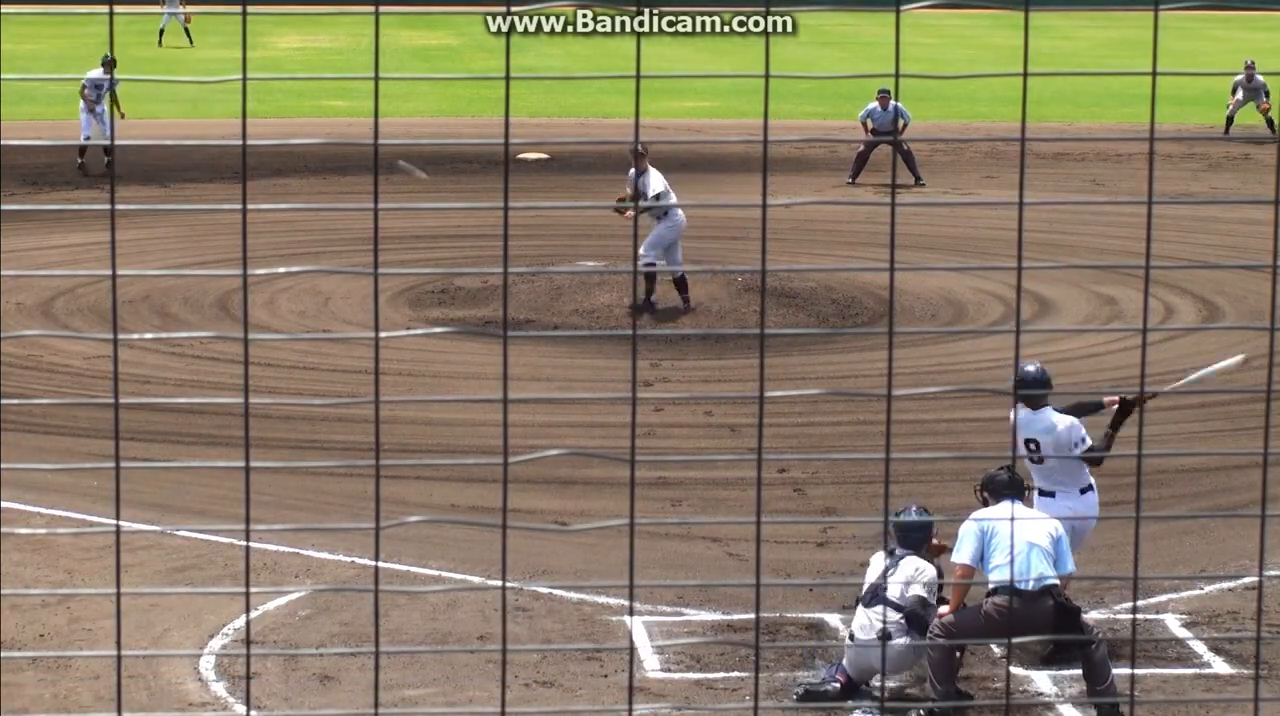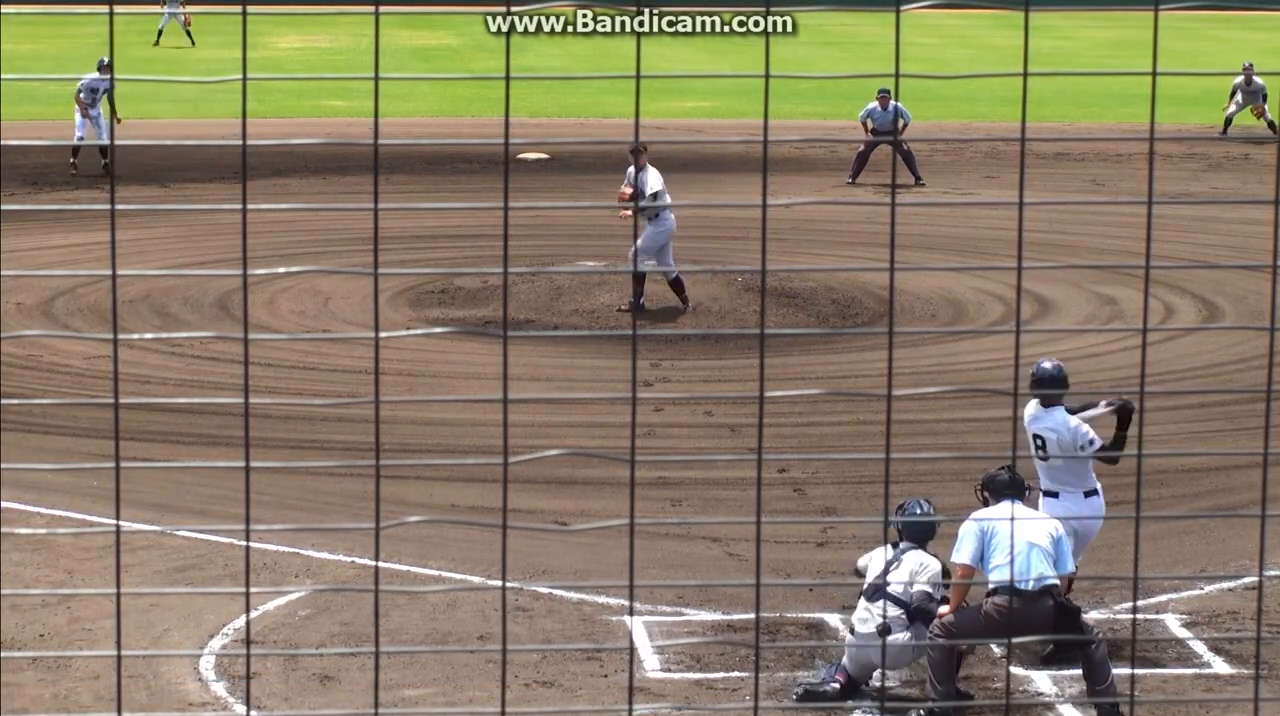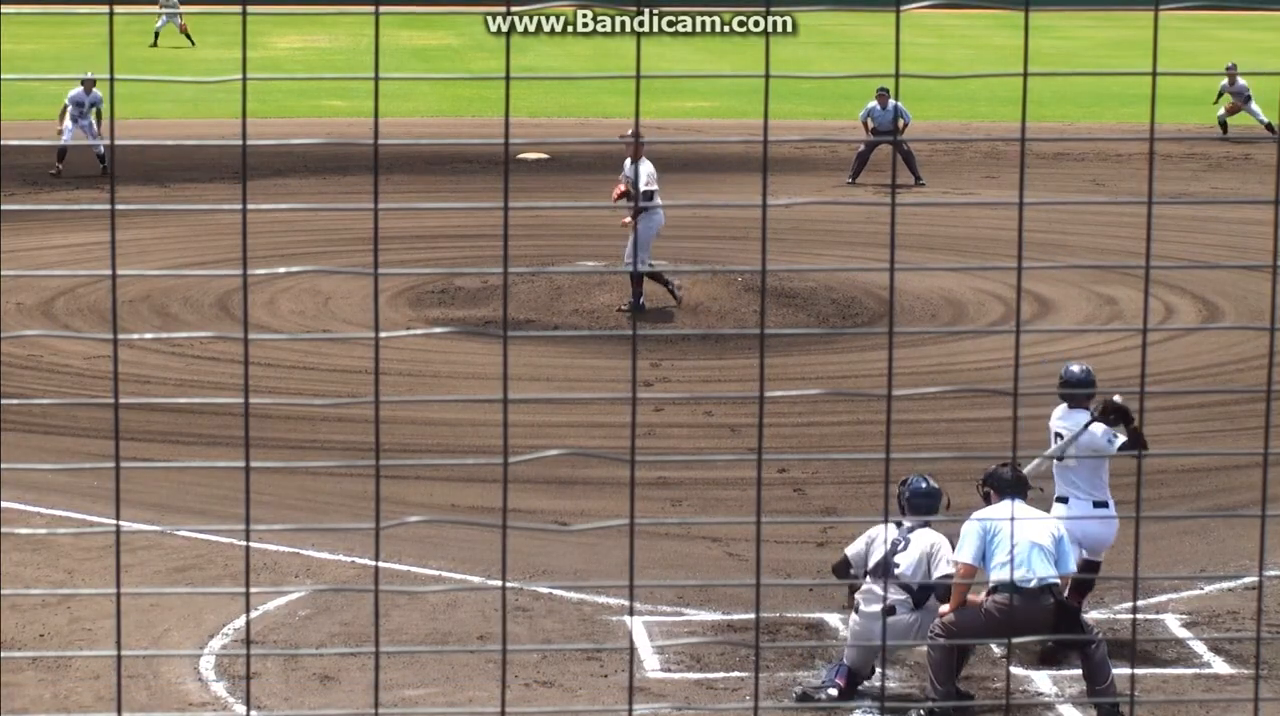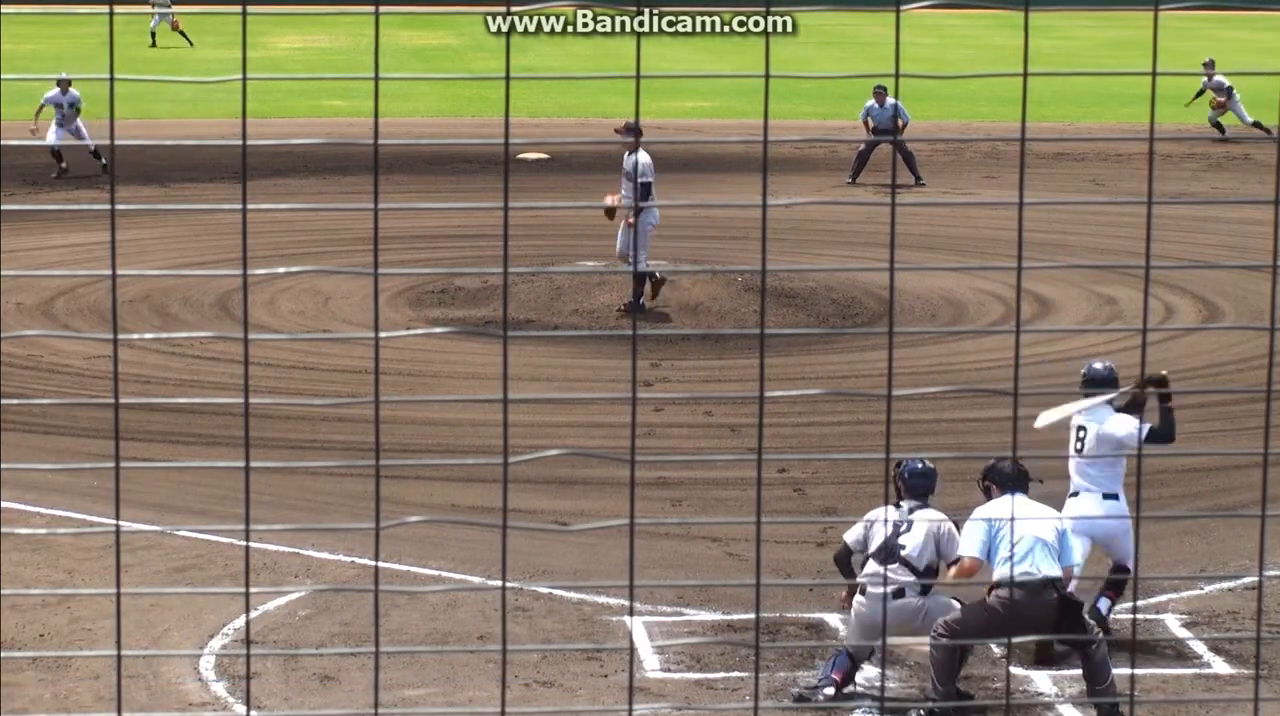
dt=0.1s
person 1, frame 1
left shoulder: (979, 519)
right shoulder: (1051, 522)
left elbow: (963, 572)
right elbow: (1063, 577)
left wrist: (952, 608)
left hip: (1003, 607)
right hip: (1047, 608)
left knee: (940, 631)
right knee: (1091, 640)
person 1, frame 2
left shoulder: (979, 519)
right shoulder: (1051, 522)
left elbow: (963, 572)
right elbow: (1062, 577)
left wrist: (952, 608)
left hip: (1003, 607)
right hip: (1047, 608)
left knee: (940, 631)
right knee: (1091, 640)
person 1, frame 3
left shoulder: (983, 516)
right shoulder: (1052, 521)
left elbow: (965, 571)
right elbow: (1064, 578)
left wrist: (954, 603)
left hip: (1006, 605)
right hip: (1048, 605)
left knee: (941, 632)
right knee: (1091, 639)
person 1, frame 4
left shoulder: (986, 512)
right shoulder: (1053, 515)
left elbow: (970, 565)
right elbow: (1067, 572)
left wrist: (953, 574)
left hip: (1009, 601)
right hip: (1051, 600)
left knee: (944, 632)
right knee: (1091, 639)
person 2, frame 1
left shoulder: (1016, 417)
right shoulder: (1066, 426)
right elbow: (1095, 459)
left wrist: (1106, 402)
right wrist: (1120, 418)
left hip: (1048, 505)
right hip: (1083, 503)
person 2, frame 2
left shoulder: (1030, 411)
right shoulder: (1073, 428)
right elbow: (1112, 457)
left wrist: (1103, 405)
right wrist: (1123, 421)
left hip: (1053, 506)
right hip: (1088, 506)
person 2, frame 3
left shoulder: (1058, 416)
right shoulder: (1094, 432)
right elbow: (1139, 449)
left wrist: (1111, 411)
right wrist: (1128, 420)
left hip: (1064, 513)
right hip: (1100, 517)
right knee: (1092, 561)
person 2, frame 4
left shoulder: (1080, 414)
right shoulder: (1114, 423)
right elbow: (1166, 436)
left wrist: (1141, 391)
right wrist: (1165, 398)
left hip: (1076, 509)
right hip: (1110, 510)
left knee: (1066, 580)
right knee: (1123, 565)
right ankle: (1099, 611)
person 3, frame 1
left shoulder: (879, 558)
right shoulder: (925, 568)
right elbow: (915, 612)
left hip: (858, 648)
right hip: (896, 653)
left knee: (852, 675)
left ankle: (833, 683)
person 3, frame 2
left shoulder: (880, 553)
right shoulder: (930, 562)
left elbow: (858, 570)
right elbow: (921, 608)
left hip: (858, 643)
right hip: (894, 646)
left knee: (854, 673)
left ankle: (832, 683)
person 3, frame 3
left shoulder: (879, 531)
right shoulder: (936, 541)
left elbow: (840, 567)
right elbow: (945, 591)
left hip: (862, 624)
right hip: (899, 625)
left knee: (854, 667)
left ankle: (830, 688)
person 3, frame 4
left shoulder: (878, 515)
right shoulder: (939, 521)
left elbow: (841, 556)
left wrist: (853, 584)
left hip: (866, 604)
right hip: (905, 606)
left knee: (852, 651)
left ankle: (827, 686)
person 4, frame 1
left shoulder: (654, 177)
right shoulder: (633, 174)
left elbow: (655, 201)
right elbow: (632, 196)
left wrist: (636, 212)
left hip: (672, 219)
right hip: (664, 220)
left knee: (646, 254)
right knee: (674, 263)
left ankle: (649, 301)
right ankle: (686, 302)
person 4, frame 2
left shoulder: (651, 175)
right shoulder: (631, 172)
left elbow: (653, 201)
right elbow: (627, 193)
left wrist: (633, 212)
right wrist: (626, 195)
left hip: (662, 222)
right hip: (654, 222)
left knee: (636, 257)
right knee: (666, 265)
left ankle: (637, 302)
right ankle: (685, 302)
person 4, frame 3
left shoulder: (645, 167)
right shoulder: (628, 163)
left elbow: (647, 197)
right elbow: (624, 184)
left wrist: (632, 218)
right wrist: (621, 192)
left hip: (650, 218)
right hip: (640, 217)
left knee: (635, 260)
right knee: (638, 260)
left ankle: (637, 303)
right ankle: (671, 285)
person 4, frame 4
left shoulder: (642, 160)
right shoulder: (628, 156)
left elbow: (645, 191)
left wrist: (635, 215)
right wrist: (620, 198)
left hip: (643, 214)
right hip: (632, 212)
left knee: (637, 257)
right knee: (622, 253)
left ankle: (637, 302)
right ankle: (655, 278)
